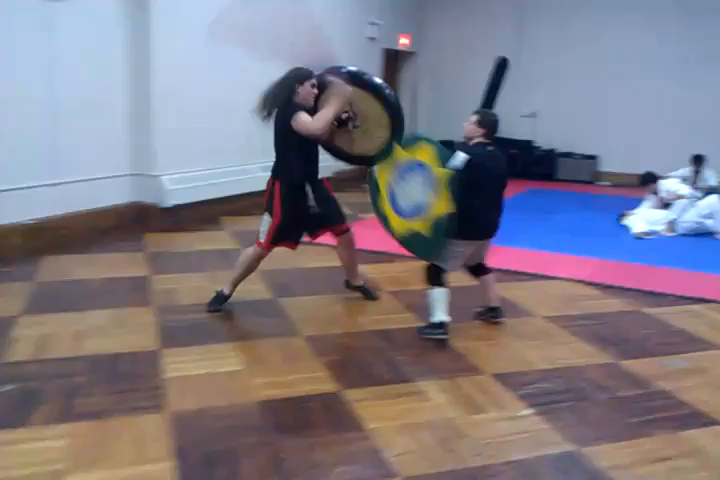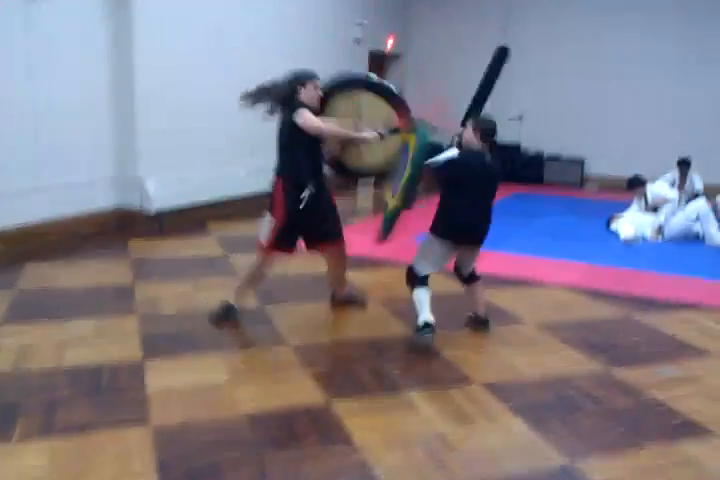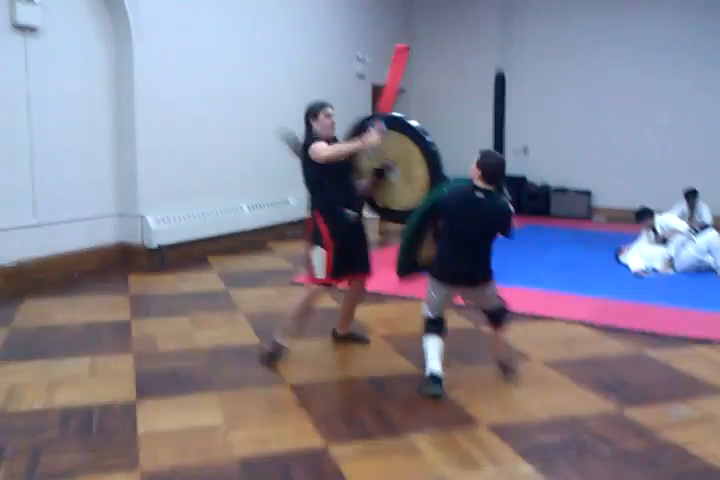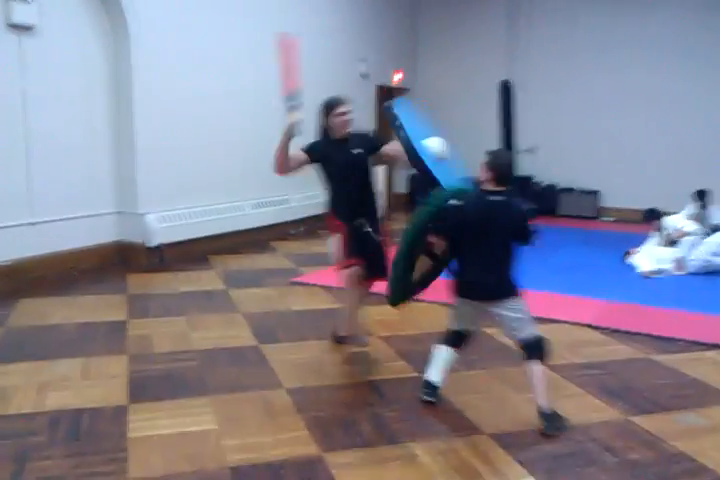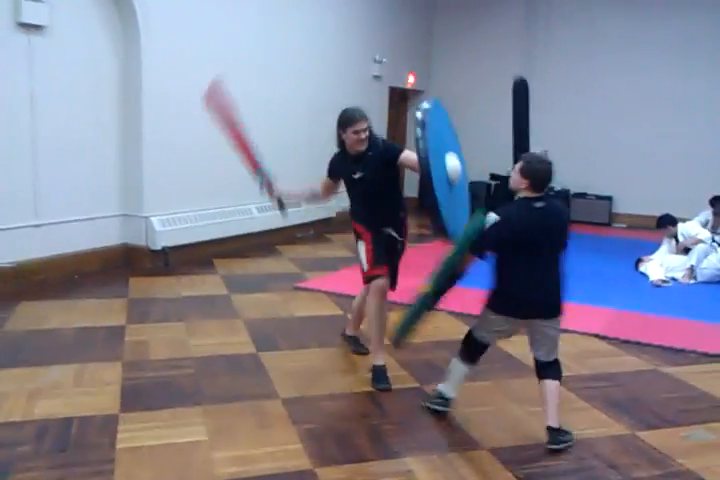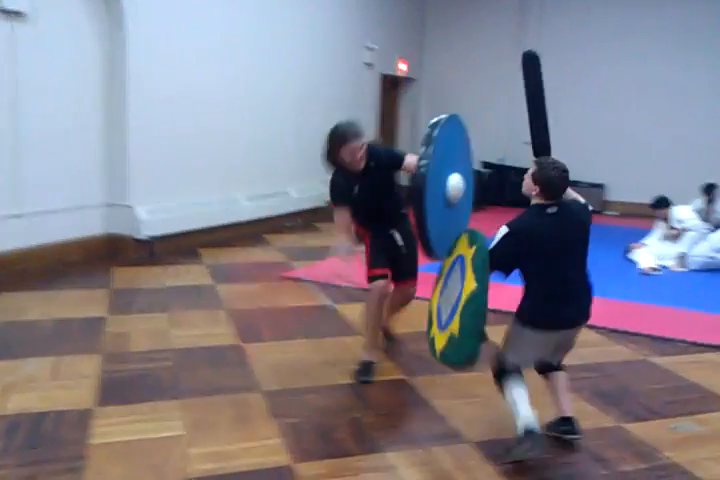
dt=0.2s
person 1, frame 1
left shoulder: (466, 153)
right shoulder: (498, 157)
left hip: (466, 225)
right hip: (488, 224)
left knee: (437, 268)
right knee: (476, 263)
left ankle: (439, 322)
right ankle: (493, 308)
person 1, frame 2
left shoulder: (458, 157)
right shoulder: (490, 166)
left elbow: (428, 169)
left hip: (447, 230)
right hip: (475, 232)
left knee: (417, 273)
right knee: (466, 271)
left ankle: (426, 322)
right ankle: (480, 317)
person 1, frame 3
left shoulder: (453, 195)
right shoulder: (499, 206)
left elbow: (438, 220)
right elbow: (507, 230)
left hip: (444, 271)
right hip: (476, 274)
left knee: (433, 321)
right knee: (497, 309)
left ankle: (434, 376)
right ankle: (504, 361)
person 1, frame 4
left shoulder: (463, 205)
right shoulder: (516, 210)
left elbow: (436, 241)
right elbow: (525, 238)
left hip: (468, 288)
right hip: (501, 288)
left knee: (456, 333)
right knee: (532, 343)
left ankle: (431, 384)
right ankle: (545, 410)
person 1, frame 5
left shoulder: (505, 218)
right shoulder: (559, 213)
left elbow: (472, 250)
left hip: (508, 302)
right hip: (548, 303)
left knee: (475, 342)
right knee: (548, 363)
left ankle: (444, 395)
right ankle: (554, 428)
person 1, frame 6
left shoulder: (518, 227)
right shoulder: (577, 214)
left elbow: (489, 265)
right wrist: (562, 187)
left hip: (539, 312)
right hip: (578, 309)
left knee: (508, 367)
right knee: (550, 361)
left ankle: (528, 428)
right ankle: (567, 420)
person 2, frame 1
left shoulder: (306, 111)
right shoulder: (288, 111)
right elbow: (315, 128)
right wrist: (337, 99)
left hip: (311, 185)
right hip: (286, 188)
left knee: (345, 234)
right knee: (263, 248)
left ankle: (355, 280)
right ankle: (227, 290)
person 2, frame 2
left shoulder: (309, 116)
right shoulder: (295, 110)
left elbow: (316, 154)
right elbow: (319, 127)
right wrist: (360, 135)
left hip: (314, 189)
right hip: (289, 189)
left knee: (335, 246)
right knee: (267, 253)
left ankle: (341, 292)
right ankle: (233, 302)
person 2, frame 3
left shoulder: (337, 147)
right shoulder: (314, 145)
left elbow: (353, 187)
right elbow: (324, 156)
left wrist: (375, 179)
right wrist: (363, 143)
left hip: (351, 219)
right hip: (327, 220)
left knee: (358, 278)
right knee: (320, 285)
left ankle: (343, 329)
right ankle: (280, 340)
person 2, frame 4
left shoulder: (363, 141)
right shoulder: (321, 148)
left elbow: (400, 155)
right elbow: (282, 168)
right wrist: (287, 136)
left hip: (368, 220)
right hip: (343, 220)
left knee: (365, 279)
right knee: (352, 274)
left ankle: (343, 330)
right ankle: (353, 335)
person 2, frame 5
left shoulder: (383, 148)
right shoulder: (339, 162)
left elbow: (418, 163)
right elbow: (324, 192)
right wrist: (293, 196)
left hip: (395, 225)
right hip: (368, 228)
left knee: (373, 285)
right knee: (379, 284)
left ankle: (350, 331)
right ankle: (379, 363)
person 2, frame 6
left shoulder: (381, 156)
right shoulder: (340, 183)
left elbow: (418, 165)
right elbow: (344, 231)
left hip: (399, 225)
right hip: (370, 231)
left knee: (407, 290)
right knee: (379, 287)
left ankle: (384, 323)
right ankle: (368, 356)
